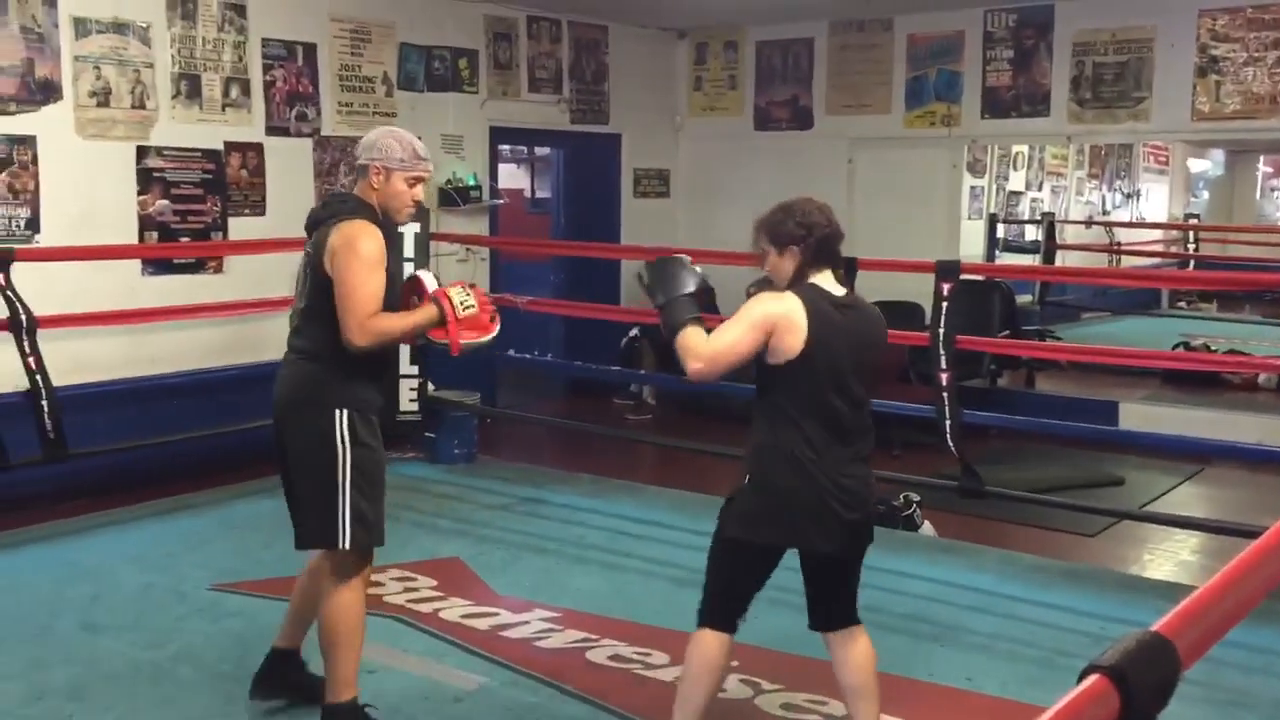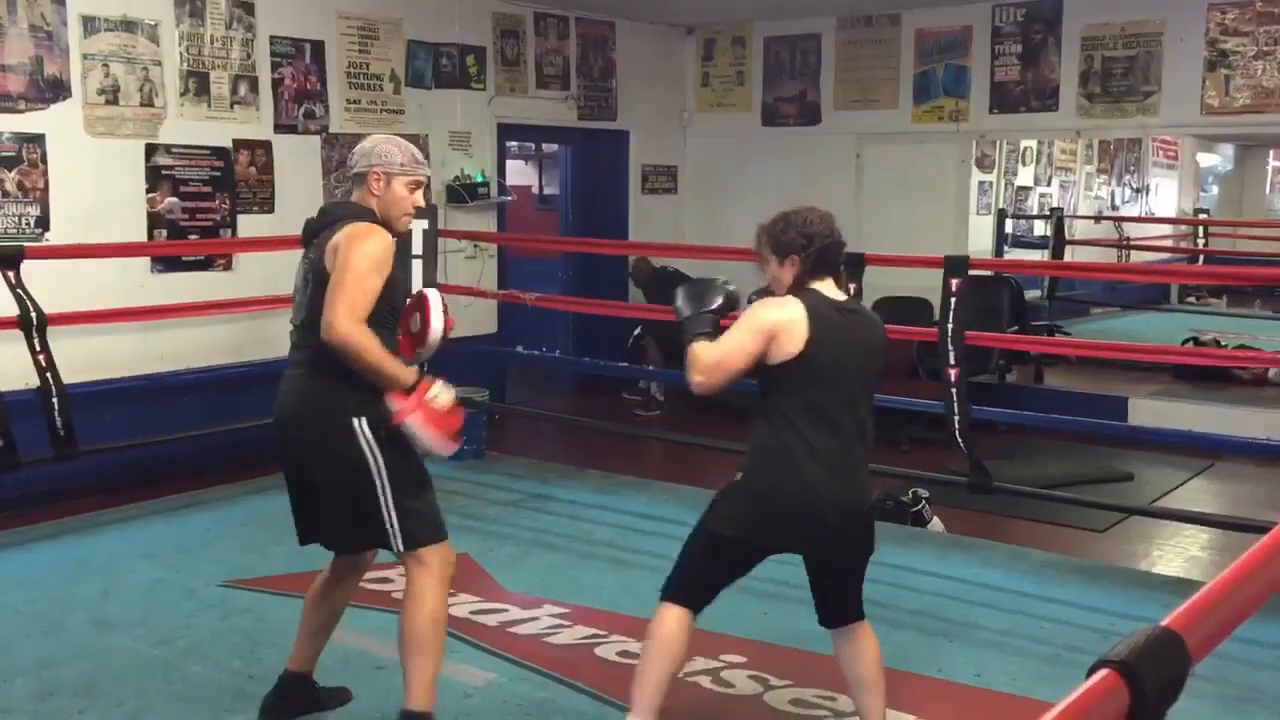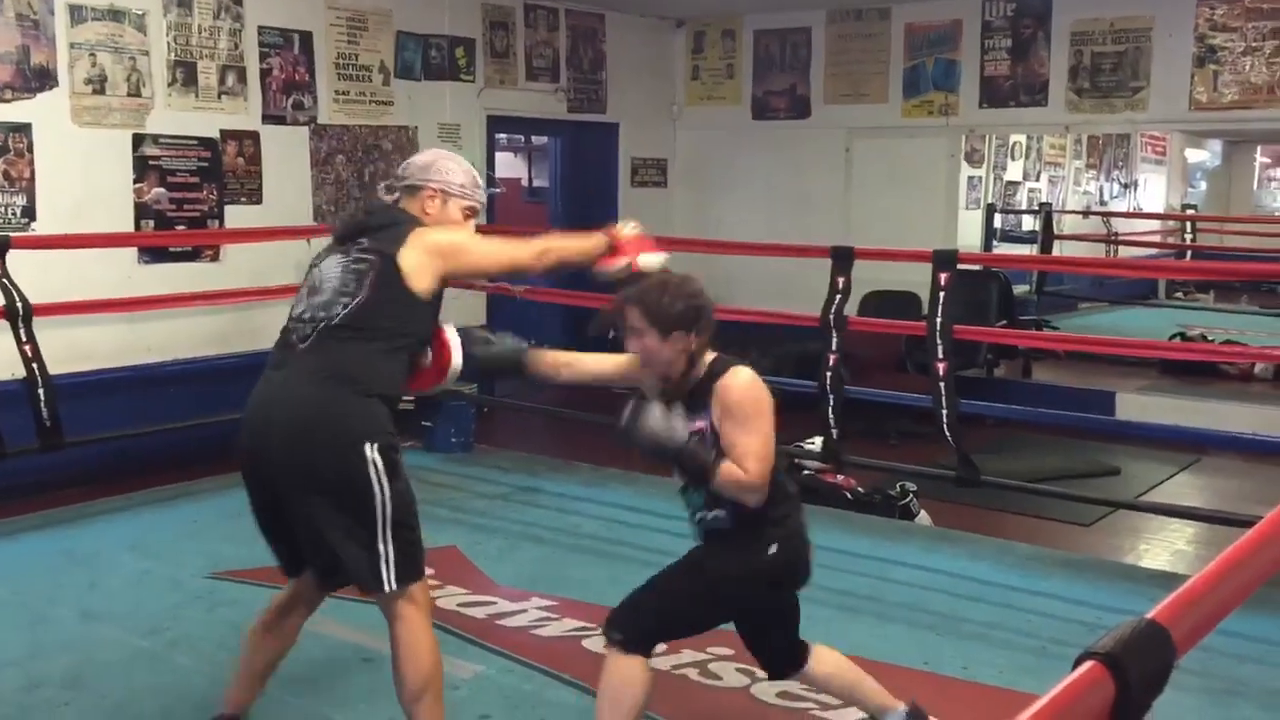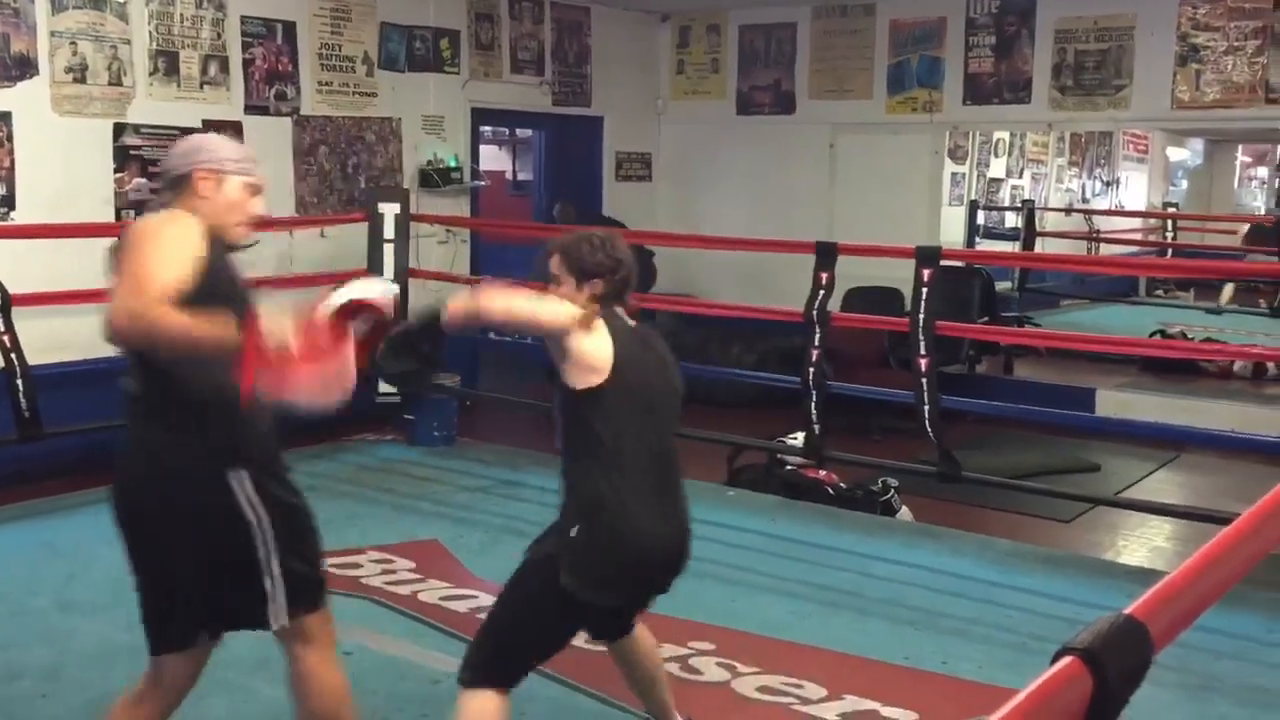
dt=0.4s
person 1, frame 1
left shoulder: (337, 225)
right shoulder: (360, 233)
right elbow: (361, 332)
left wrist: (412, 314)
right wrist: (437, 310)
left hip: (312, 397)
right hip: (333, 405)
left knee: (334, 546)
right knee: (351, 559)
left ankle: (283, 665)
person 1, frame 2
left shoulder: (336, 233)
right shoulder: (369, 237)
right elbow: (340, 330)
left wrist: (404, 341)
right wrist: (410, 381)
left hip: (311, 411)
right hip: (344, 415)
left knee: (353, 556)
right knee: (431, 558)
person 1, frame 3
left shoulder: (348, 243)
right shoulder: (427, 244)
right elbow: (535, 256)
right wrist: (609, 243)
left hip: (269, 419)
right hip: (338, 431)
left knee: (309, 580)
right knee: (406, 597)
person 1, frame 4
left shoulder: (195, 253)
right shoulder: (169, 231)
right elbow: (129, 318)
right wrist: (242, 336)
left hip: (152, 474)
right hip: (215, 470)
left knee: (172, 668)
right knee: (308, 631)
person 2, frame 1
left shoulder: (776, 309)
right shoulder: (871, 319)
left elbow: (701, 364)
left wrist: (677, 306)
left hip: (775, 490)
right hip: (847, 496)
left knee: (717, 618)
right knee: (842, 622)
person 2, frame 2
left shoulder: (776, 313)
right shoulder: (871, 326)
left elbow: (703, 376)
left wrist: (698, 321)
left hip: (770, 490)
right hip: (846, 499)
left knee: (680, 598)
right knee: (847, 618)
person 2, frame 3
left shoulder: (736, 385)
right shoulder: (658, 371)
left elbow: (752, 487)
right elbow: (581, 366)
left wrist: (683, 453)
right wrist: (519, 357)
left hip: (766, 548)
right hip: (739, 543)
left knee: (627, 634)
right knee: (785, 654)
person 2, frame 4
left shoulder: (581, 328)
right shoulder: (654, 350)
left elbow: (482, 303)
left wrist: (420, 333)
left hip: (602, 533)
left knee: (486, 671)
right knee: (612, 624)
